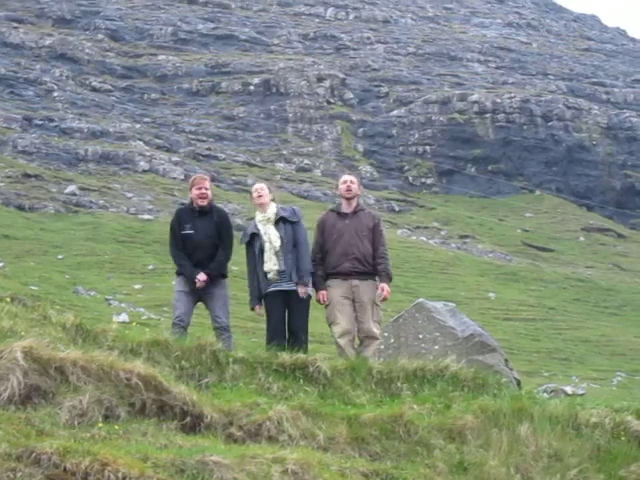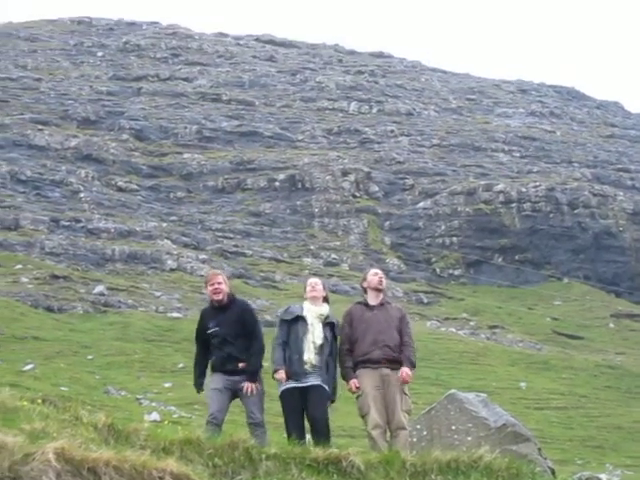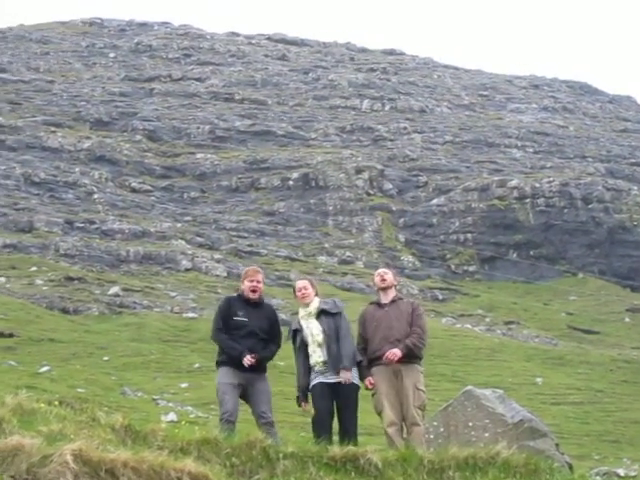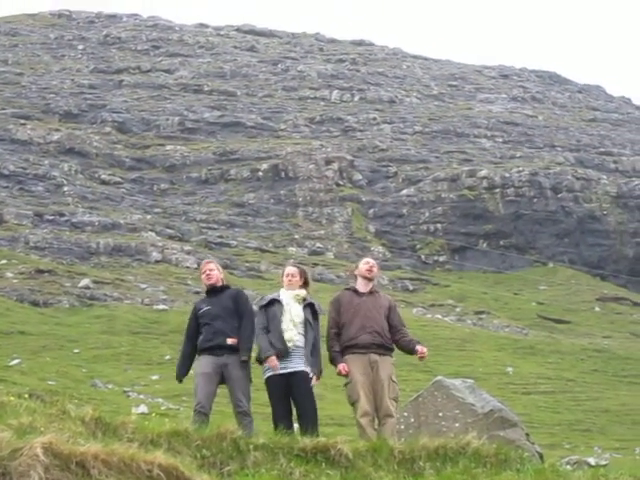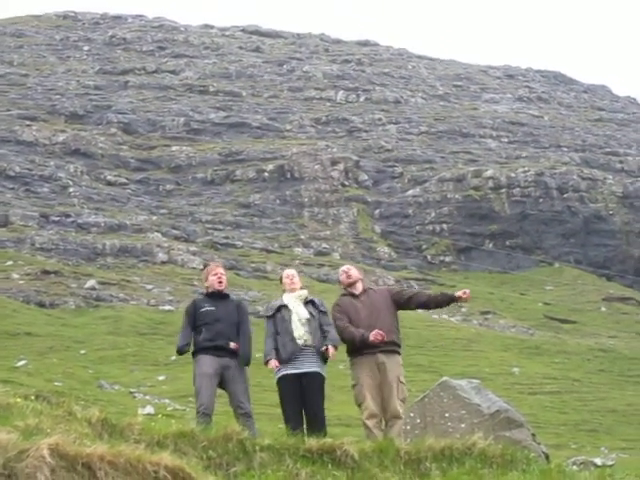
dt=1s
person 1, frame 1
left shoulder: (372, 219)
right shoulder: (326, 220)
left elbow: (381, 252)
right elbow: (317, 256)
left wrist: (384, 279)
right wrist: (319, 286)
left hip: (366, 283)
right hip: (336, 283)
left knee: (370, 332)
right knee: (342, 332)
person 1, frame 2
left shoulder: (398, 312)
right shoulder: (353, 312)
left elbow: (408, 343)
right elbow: (345, 347)
left wrist: (407, 365)
right wrist: (349, 375)
left hip: (394, 372)
right hip: (366, 372)
left knee: (399, 423)
right knee: (374, 424)
person 1, frame 3
left shoulder: (411, 307)
right shoulder: (367, 313)
left elbow: (420, 335)
right elbow: (361, 347)
left wrist: (402, 349)
right wrist: (365, 373)
left hip: (409, 367)
right hip: (380, 369)
left knee: (414, 418)
right knee: (390, 420)
person 1, frame 4
left shoulder: (386, 301)
right shoulder: (341, 299)
left elbow: (398, 331)
right elbow: (332, 333)
left wrist: (414, 346)
right wrist: (337, 359)
left hip: (383, 358)
right hip: (355, 358)
left knee: (387, 409)
right knee: (363, 410)
person 1, frame 5
left shoulder: (385, 294)
right shoulder: (341, 304)
left elbow: (417, 298)
right elbow: (344, 331)
left wrist: (452, 297)
right wrist: (366, 337)
left hip: (391, 357)
right hip: (363, 360)
left knee: (394, 410)
right knee: (370, 412)
person 2, frame 1
left shoulder: (220, 215)
right shoulder: (181, 214)
left elbow: (226, 250)
right elbow: (175, 249)
left wrist: (208, 274)
right wrist: (192, 273)
left hip: (215, 280)
right hip: (186, 279)
left knee: (222, 324)
right knee: (179, 322)
person 2, frame 2
left shoulder: (242, 308)
right shoulder: (206, 314)
left elbow: (257, 341)
right elbow: (201, 349)
left wrist: (252, 376)
right wrist: (199, 381)
left hip: (247, 374)
right hip: (220, 374)
left knee: (256, 420)
right knee: (214, 418)
person 2, frame 3
left shoulder: (269, 311)
right shoulder: (229, 303)
left elbow: (275, 343)
right elbow: (217, 333)
left wrist: (259, 358)
right wrist: (240, 355)
left hip: (257, 372)
right hip: (229, 369)
left knee: (266, 418)
right knee: (228, 415)
person 2, frame 4
left shoulder: (236, 295)
right shoulder: (200, 305)
left elbow: (248, 320)
right elbow: (191, 336)
left wrist: (246, 350)
right wrist: (182, 366)
left hip: (235, 356)
right hip: (207, 357)
left knee: (242, 407)
right knee: (201, 406)
person 2, frame 5
left shoulder: (237, 305)
right shoulder: (197, 304)
left elbow: (245, 329)
right elbow: (187, 327)
left wrist: (245, 352)
right wrist: (183, 343)
left hip: (233, 359)
right hip: (206, 357)
left knee: (243, 409)
right knee: (204, 408)
person 3, frame 1
left shoulder: (290, 214)
right shoulder: (252, 230)
left elbow: (302, 244)
right elbow: (253, 266)
left wrist: (304, 279)
right wrist: (255, 299)
left hip: (296, 283)
right hip: (272, 286)
left knee: (298, 329)
right knee: (275, 327)
person 3, frame 2
left shoulder: (330, 322)
right shoulder: (291, 313)
left elbow: (332, 357)
right elbow: (279, 343)
left wrist: (331, 392)
right wrist: (278, 367)
left hip: (317, 379)
right hip: (291, 379)
left knee: (318, 417)
right knee: (294, 427)
person 3, frame 3
left shoulder: (332, 307)
right shoulder: (297, 325)
left elbow: (346, 334)
right elbow: (300, 360)
left wrist: (346, 366)
right wrist: (302, 393)
left hip: (343, 372)
right hip: (319, 375)
left knee: (348, 420)
right knee: (321, 417)
person 3, frame 4
left shoulder: (309, 305)
right shoulder: (269, 302)
left elbow: (314, 338)
right elbow: (260, 329)
left wrist: (316, 369)
right wrist: (268, 354)
left hip: (300, 361)
right hip: (275, 363)
left knee: (307, 410)
right knee: (280, 414)
person 3, frame 5
left shoulder: (315, 304)
right shoulder: (275, 308)
left elbow: (327, 327)
right elbow: (270, 337)
left wrist: (332, 343)
right wrist: (270, 357)
left hip: (313, 362)
right hip: (287, 364)
left knee: (315, 411)
right knee: (292, 413)
